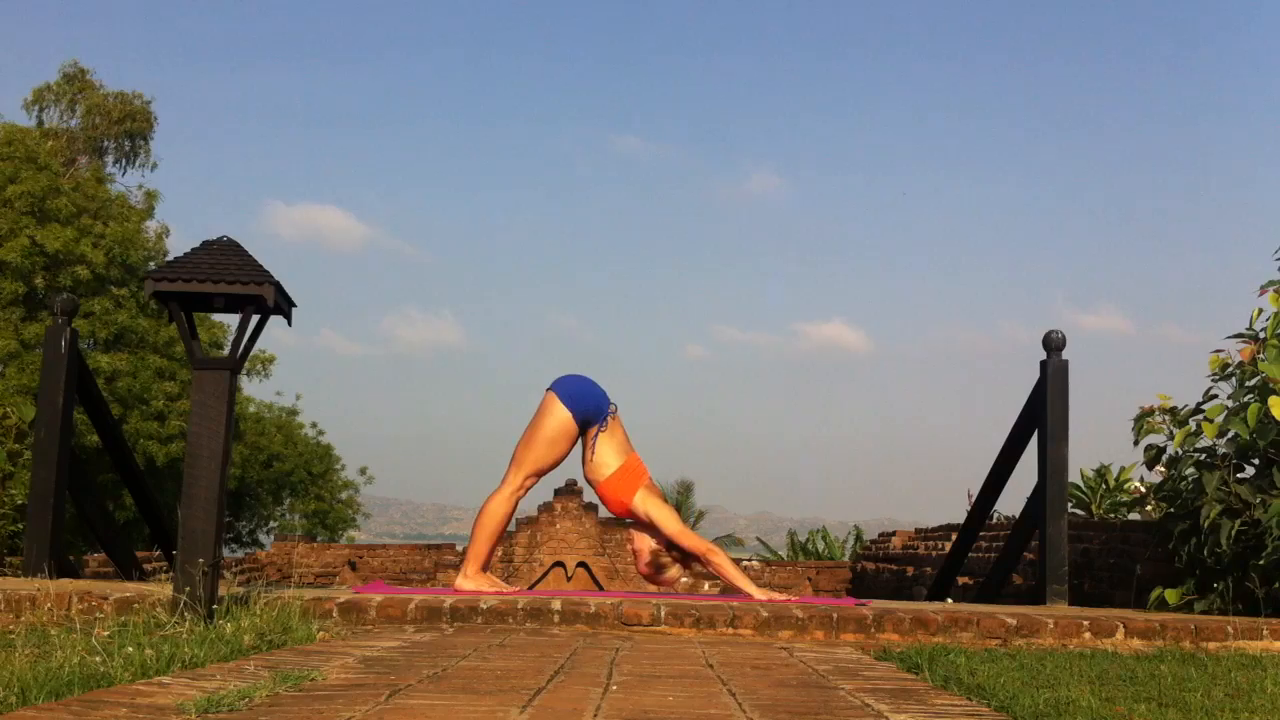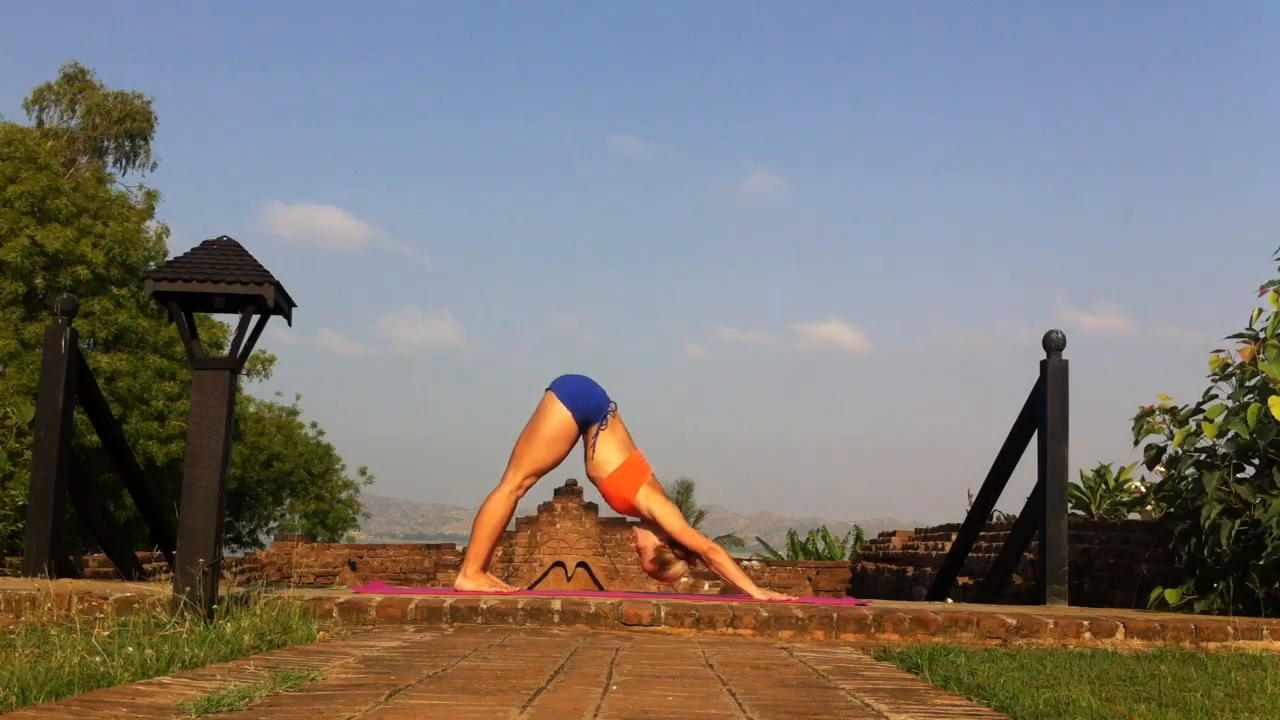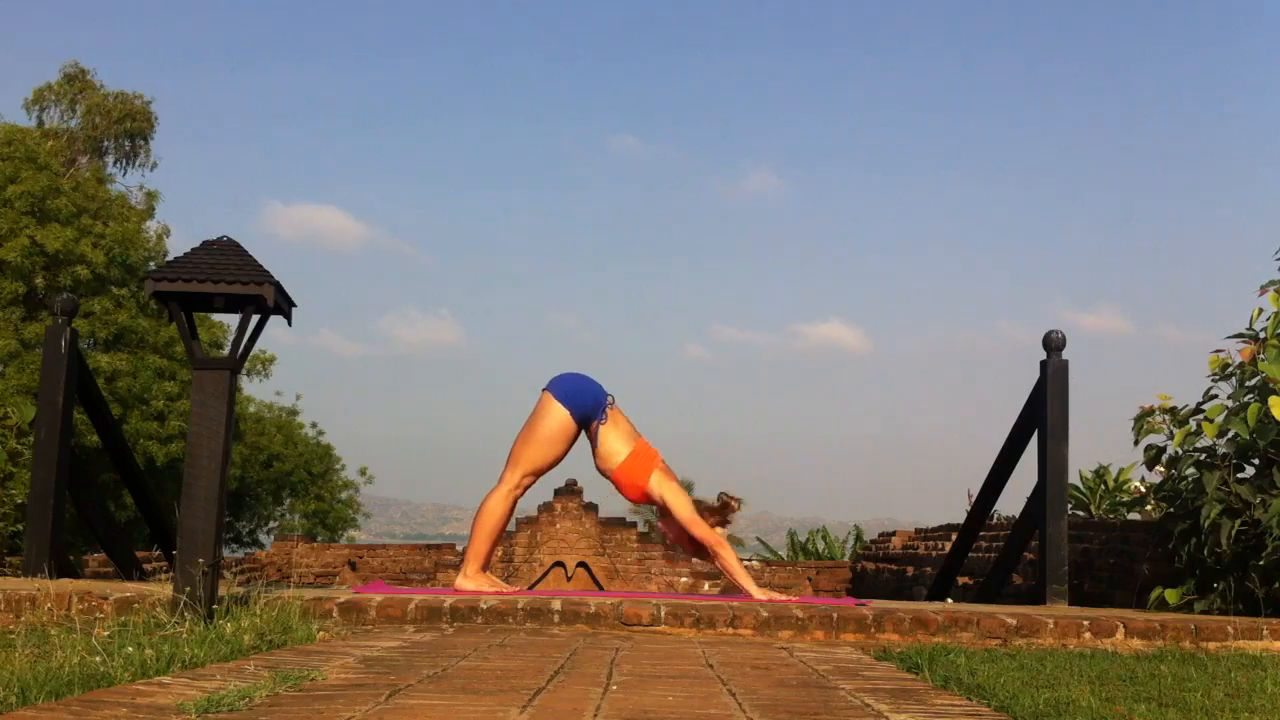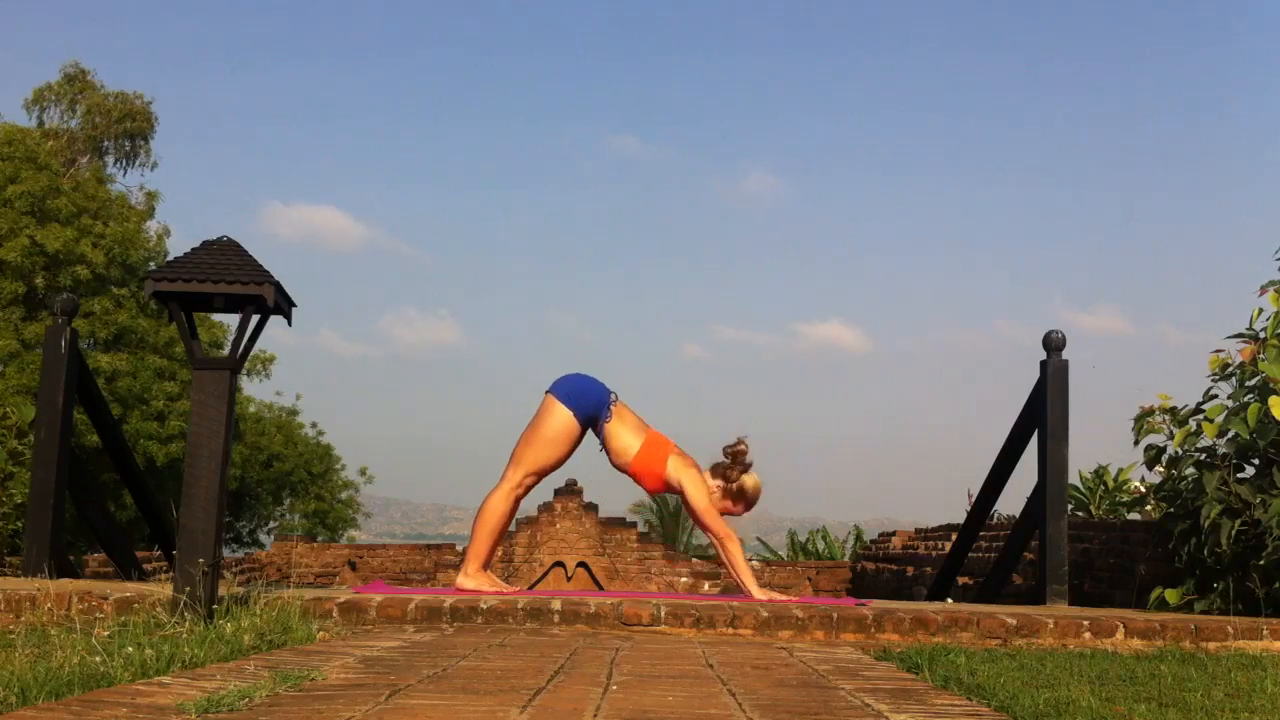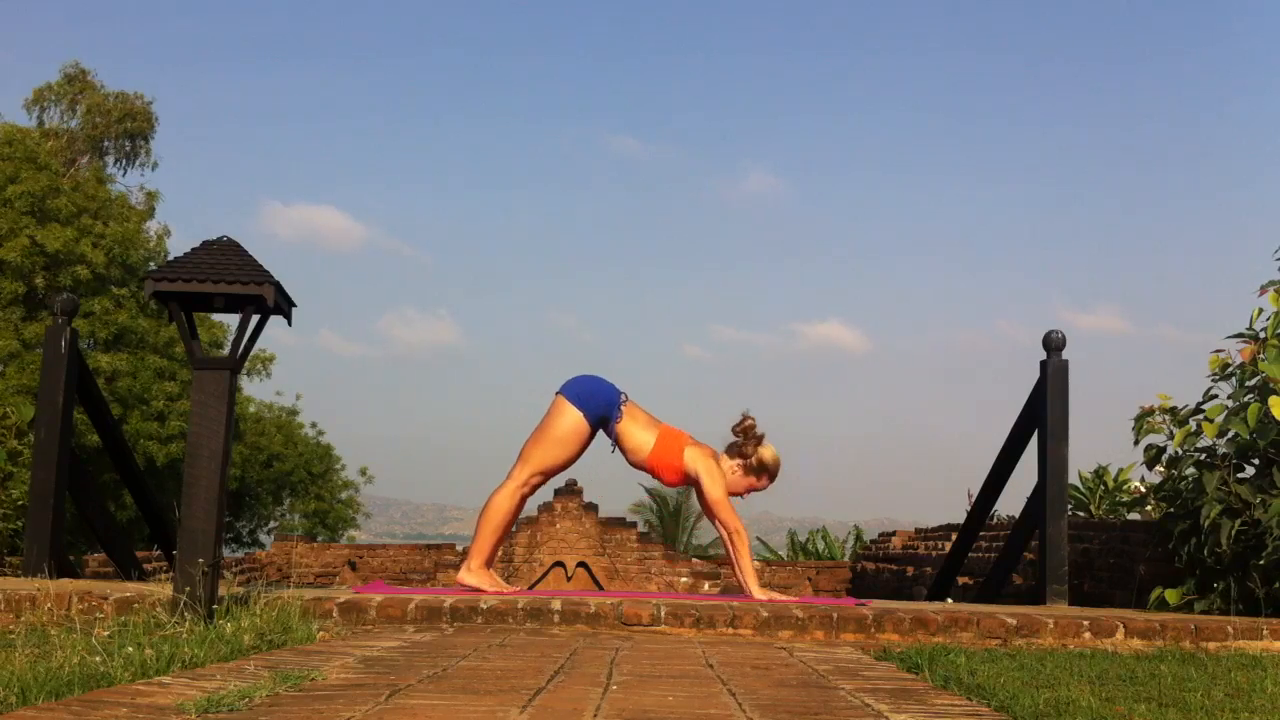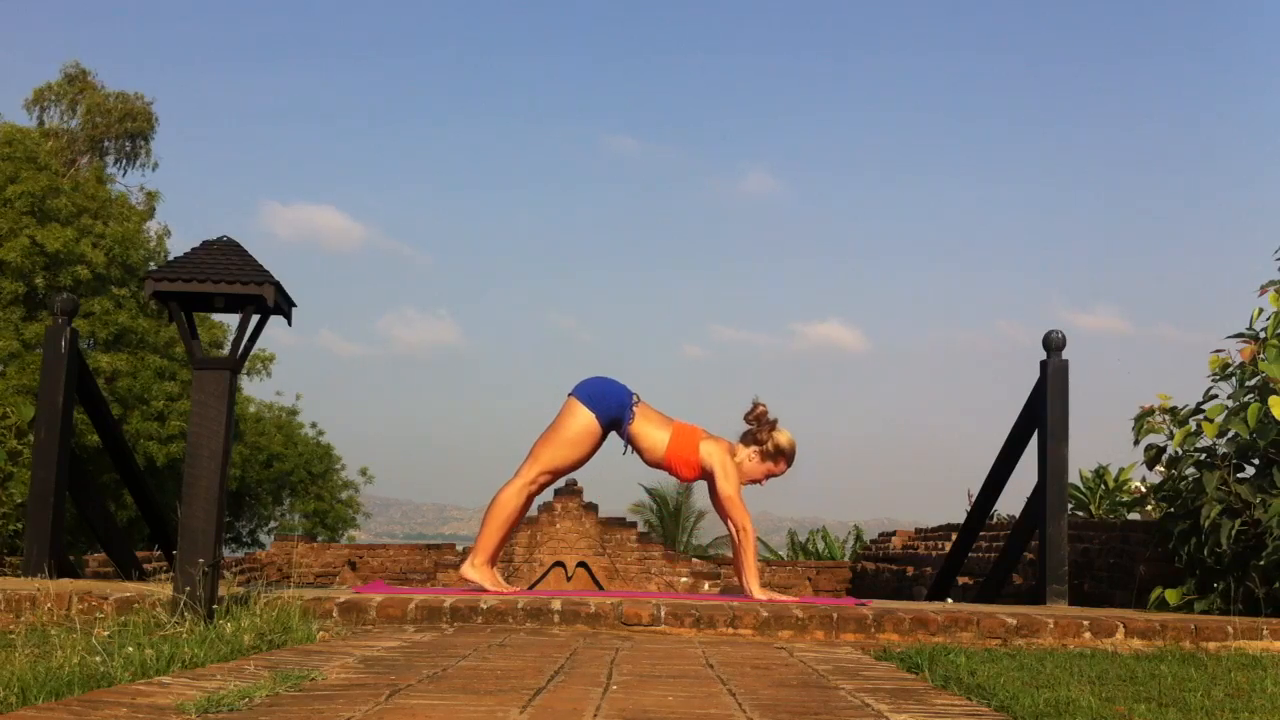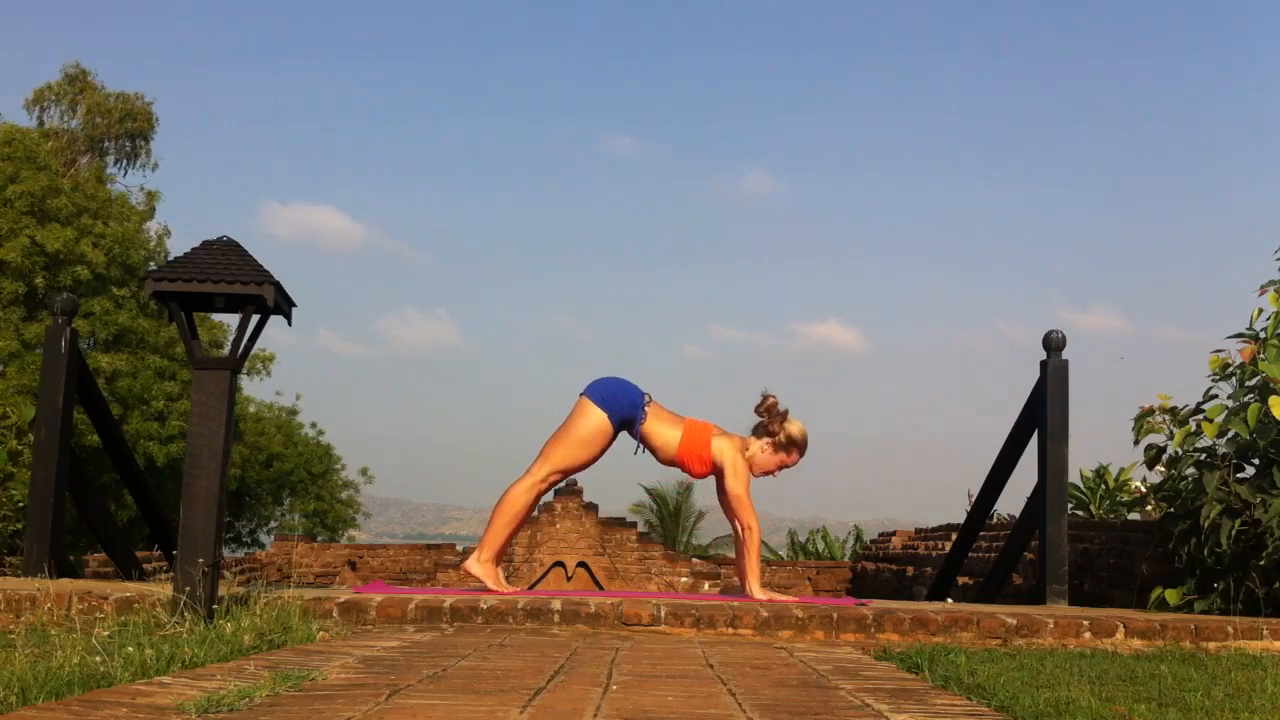
dt=0.2s
person 1, frame 1
left shoulder: (652, 510)
right shoulder: (649, 508)
left elbow: (705, 552)
left wrist: (753, 590)
left hip: (581, 402)
right hip: (578, 399)
left knee: (519, 485)
right knee: (516, 484)
left ankle: (479, 570)
right ankle: (470, 572)
person 1, frame 2
left shoulder: (653, 506)
right shoulder: (652, 505)
left elbow: (707, 550)
right elbow: (709, 549)
left wrist: (753, 590)
right wrist: (754, 591)
left hip: (581, 402)
right hip: (577, 398)
left knee: (517, 485)
right knee: (514, 484)
left ankle: (479, 570)
right ankle: (470, 573)
person 1, frame 3
left shoulder: (669, 495)
right shoulder: (668, 493)
left elbow: (713, 542)
right elbow: (715, 542)
left wrist: (752, 588)
right wrist: (754, 590)
left hip: (581, 401)
right hip: (576, 398)
left knee: (517, 484)
right knee: (512, 483)
left ankle: (478, 570)
right ankle: (469, 573)
person 1, frame 4
left shoulder: (690, 478)
right shoulder: (690, 479)
left elbow: (721, 538)
right elbow: (725, 536)
left wrist: (752, 588)
right wrist: (755, 590)
left hip: (587, 403)
right hip: (582, 398)
left knee: (520, 484)
right knee: (515, 482)
left ankle: (481, 569)
right ankle: (471, 571)
person 1, frame 5
left shoulder: (702, 469)
right shoulder: (706, 467)
left elbow: (727, 532)
right elbow: (735, 530)
left wrist: (751, 588)
right wrist: (756, 589)
left hip: (596, 404)
right hip: (593, 399)
left knee: (527, 483)
right knee: (522, 480)
left ankle: (484, 566)
right ankle: (473, 566)
person 1, frame 6
left shoulder: (716, 464)
right shoulder: (720, 458)
left elbow: (736, 529)
right elbow: (744, 527)
left wrist: (749, 587)
right wrist: (756, 589)
left hip: (609, 407)
right hip: (606, 401)
left knee: (535, 482)
right knee: (529, 479)
left ankle: (487, 564)
right ankle: (477, 563)
person 1, frame 7
left shoulder: (727, 458)
right shoulder: (731, 454)
left elbow: (740, 527)
right elbow: (750, 527)
left wrist: (750, 586)
right wrist: (756, 589)
left hip: (620, 406)
right hip: (617, 401)
left knee: (544, 480)
right knee: (540, 477)
left ankle: (491, 561)
right ankle: (483, 558)
